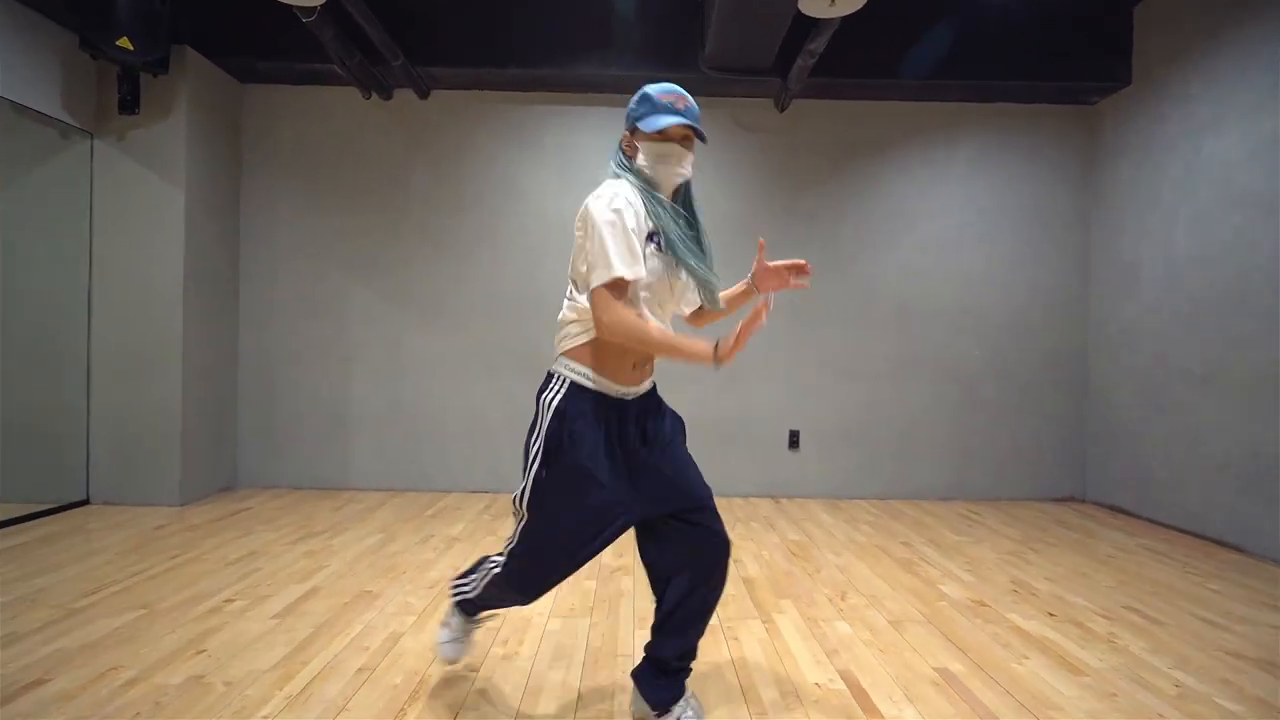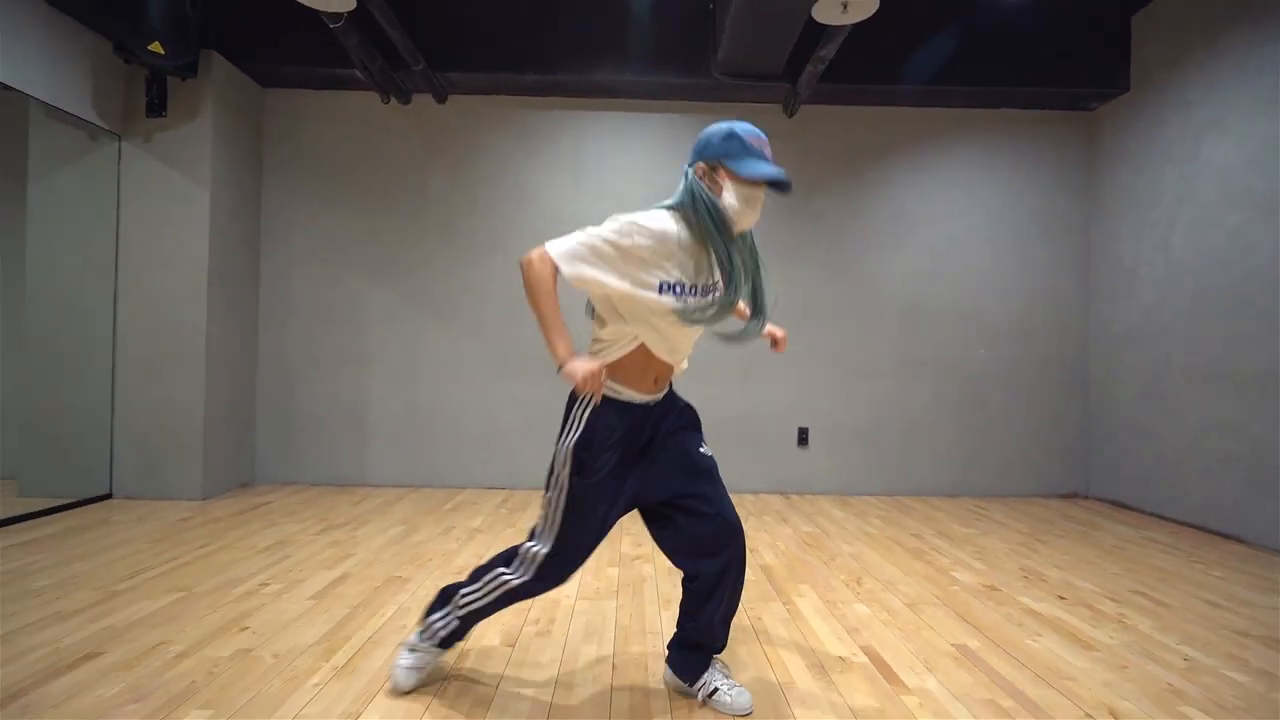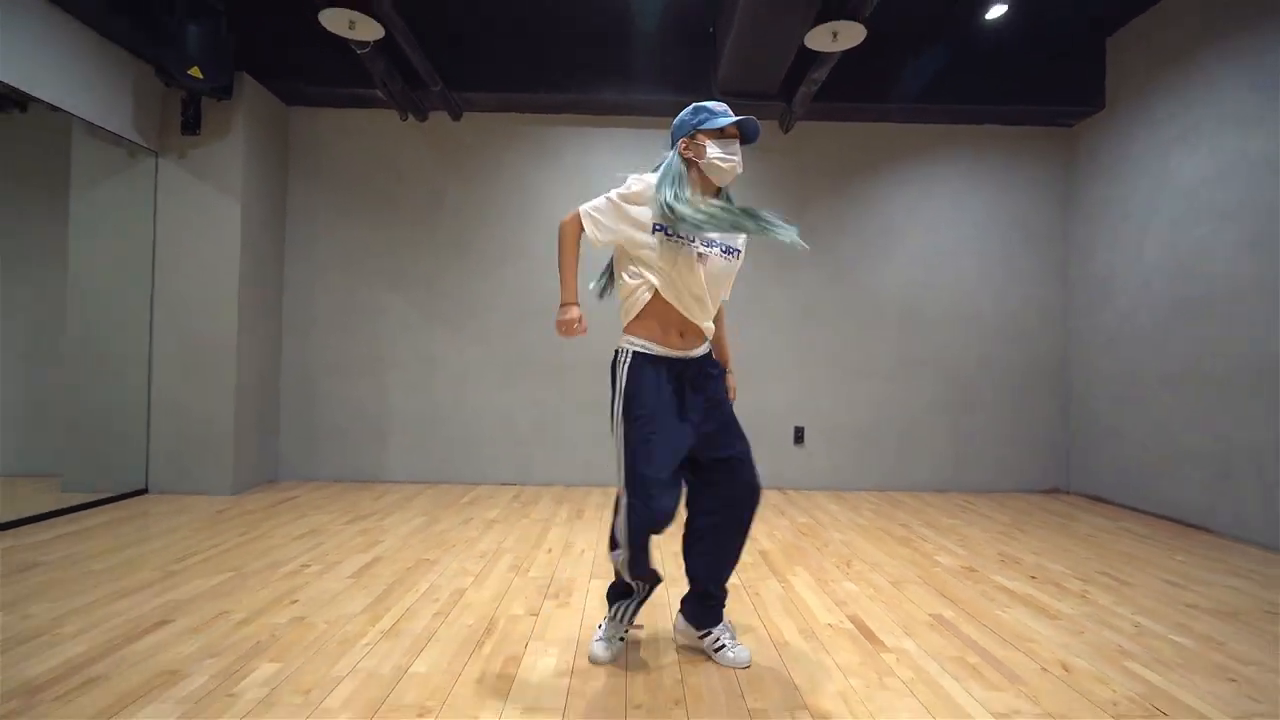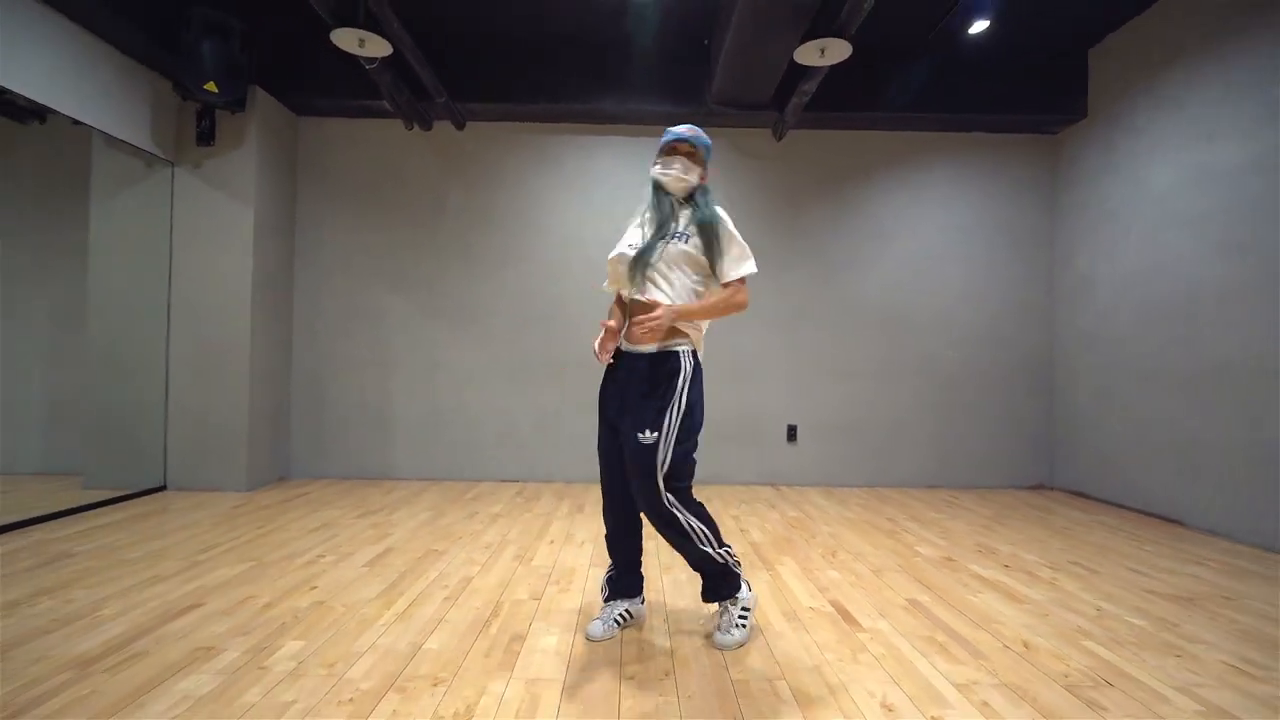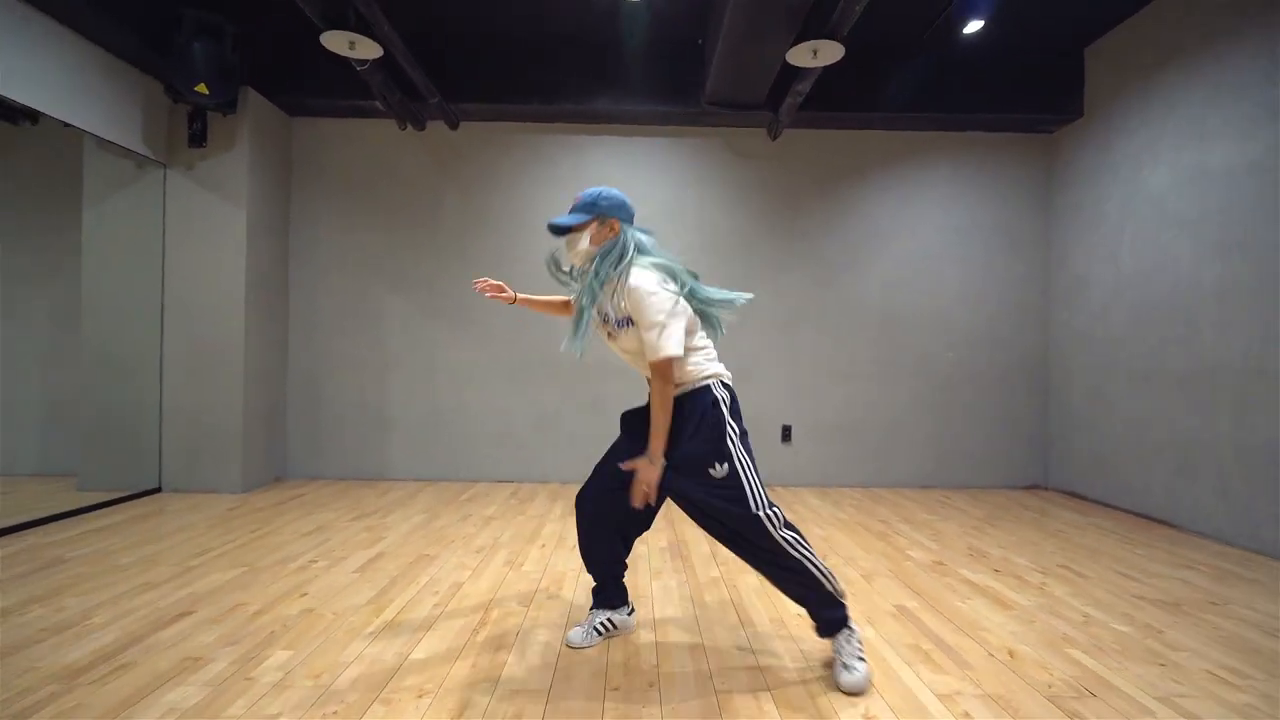
dt=0.3s
person 1, frame 1
left shoulder: (672, 216)
right shoulder: (614, 203)
left elbow: (698, 309)
right elbow: (610, 320)
left wrist: (752, 287)
right wrist: (706, 349)
left hip: (642, 411)
right hip: (583, 407)
left knee: (699, 551)
right knee: (544, 555)
right ankle: (468, 599)
person 1, frame 2
left shoulder: (721, 247)
right shoulder: (644, 233)
right elbow: (536, 263)
left wrist: (758, 324)
right wrist: (567, 356)
left hip: (661, 417)
right hip: (606, 416)
left knee: (720, 539)
right knee: (550, 555)
left ankle: (694, 665)
right ankle: (434, 632)
person 1, frame 3
left shoulder: (735, 221)
right shoulder: (648, 193)
right elbow: (571, 225)
left wrist: (725, 364)
right wrist: (569, 303)
left hip: (701, 372)
right hip: (644, 368)
left knee: (734, 494)
right knee: (647, 500)
left ankle: (702, 619)
right ankle: (622, 606)
person 1, frame 4
left shoulder: (713, 222)
right shoulder: (640, 224)
left elbow: (737, 295)
left wrist: (676, 312)
right wrist: (611, 326)
left hip: (673, 368)
right hip: (626, 367)
left knee: (660, 491)
right knee: (620, 493)
left ankle: (731, 592)
right ankle: (625, 596)
person 1, frame 5
left shoulder: (641, 283)
right shoulder: (601, 279)
left elbow: (668, 372)
right elbow: (574, 305)
left wrist: (653, 457)
right wrist: (516, 299)
left hip: (700, 409)
right hip: (660, 408)
left knee: (755, 523)
right knee: (595, 507)
left ankle: (839, 628)
right ankle: (613, 609)
